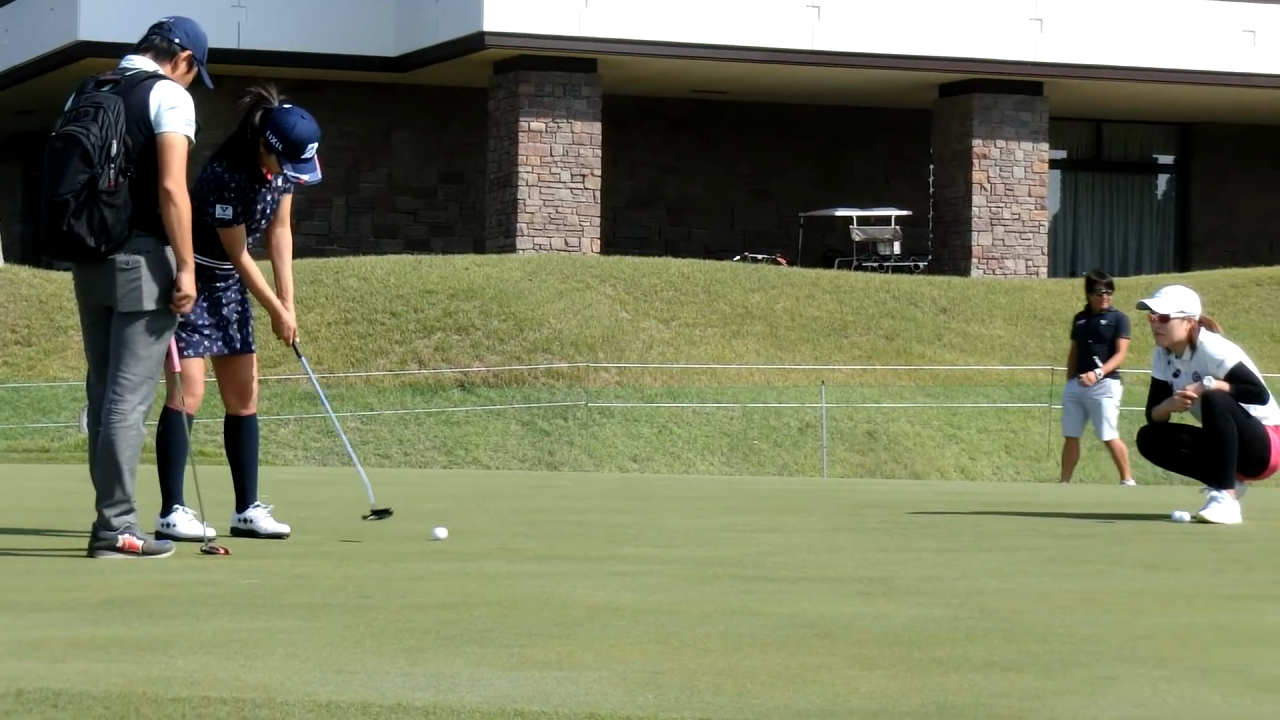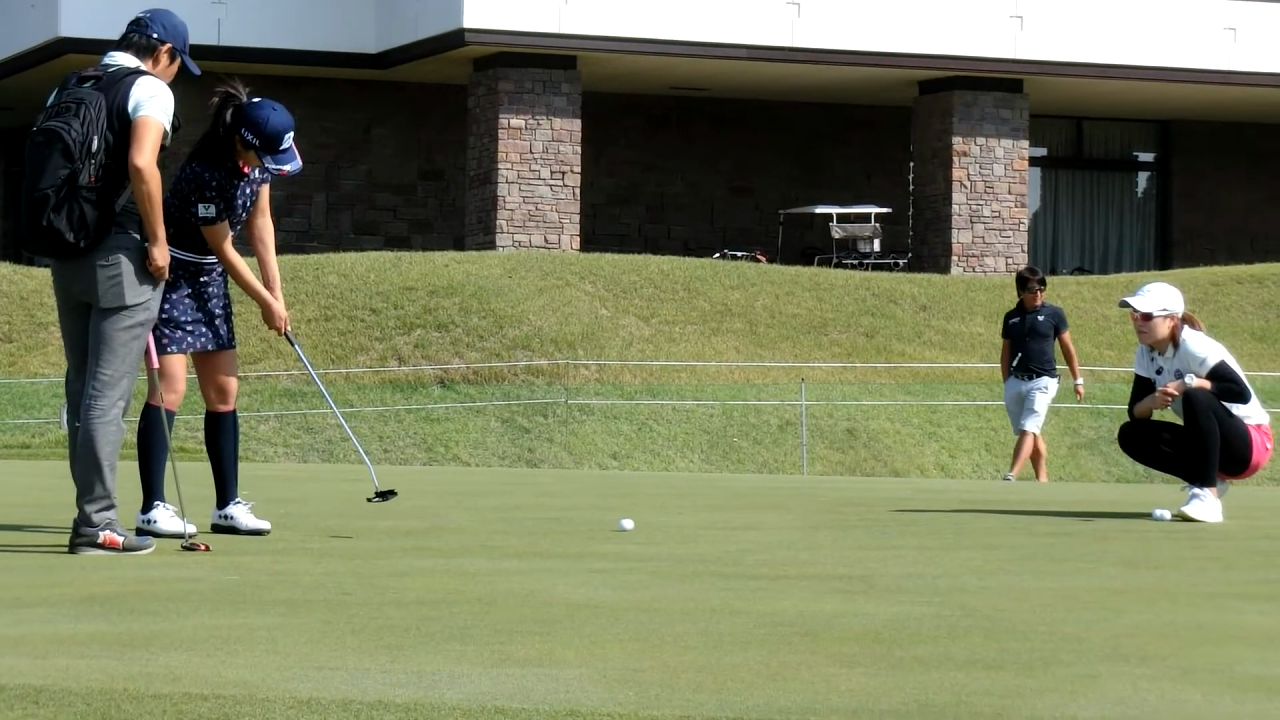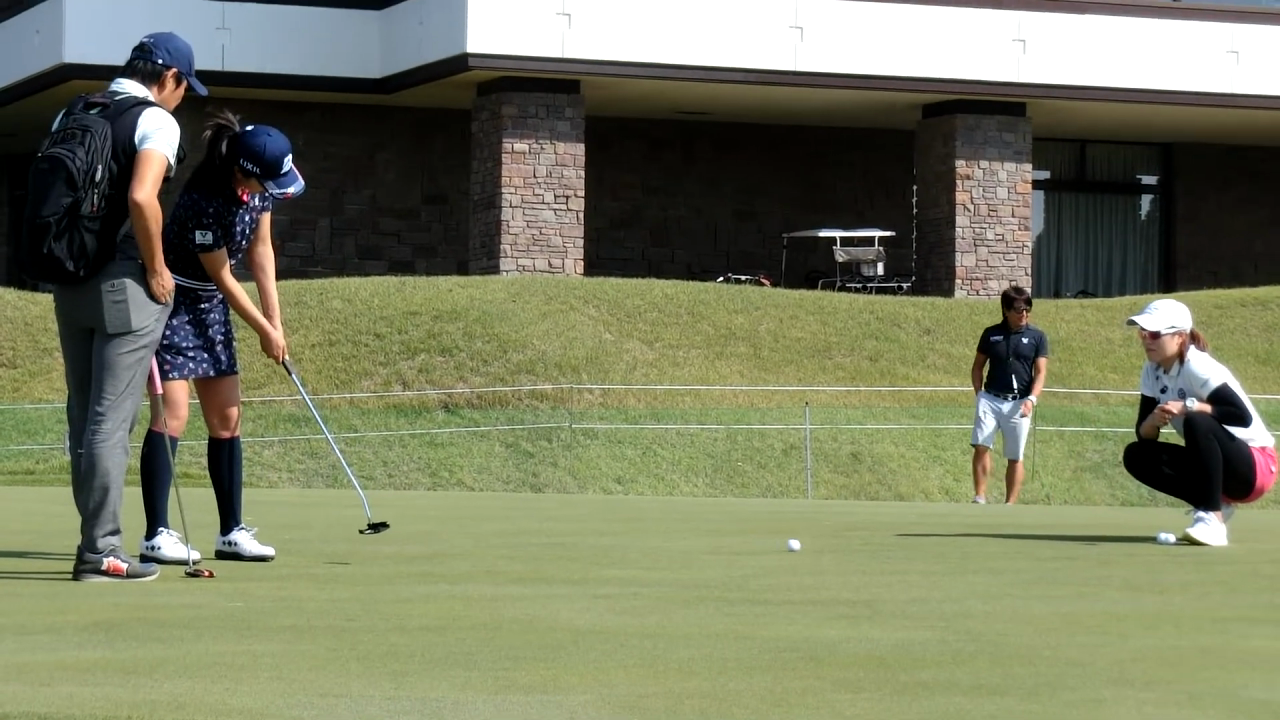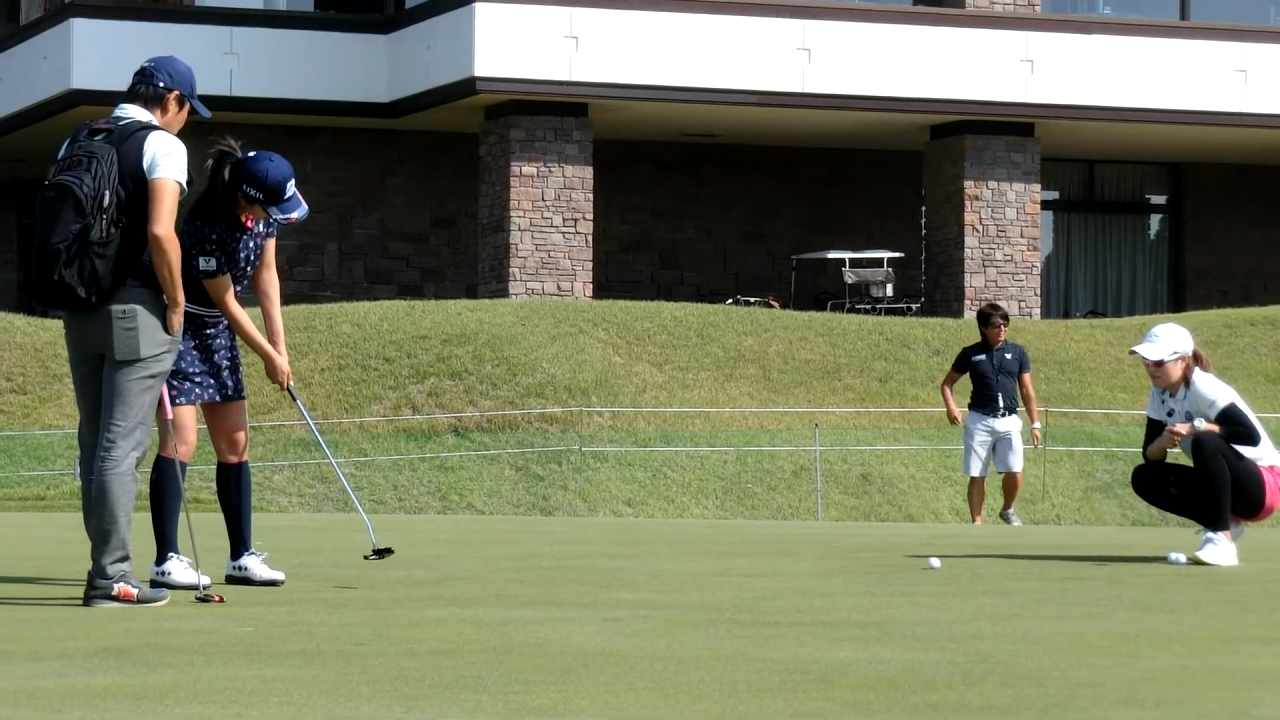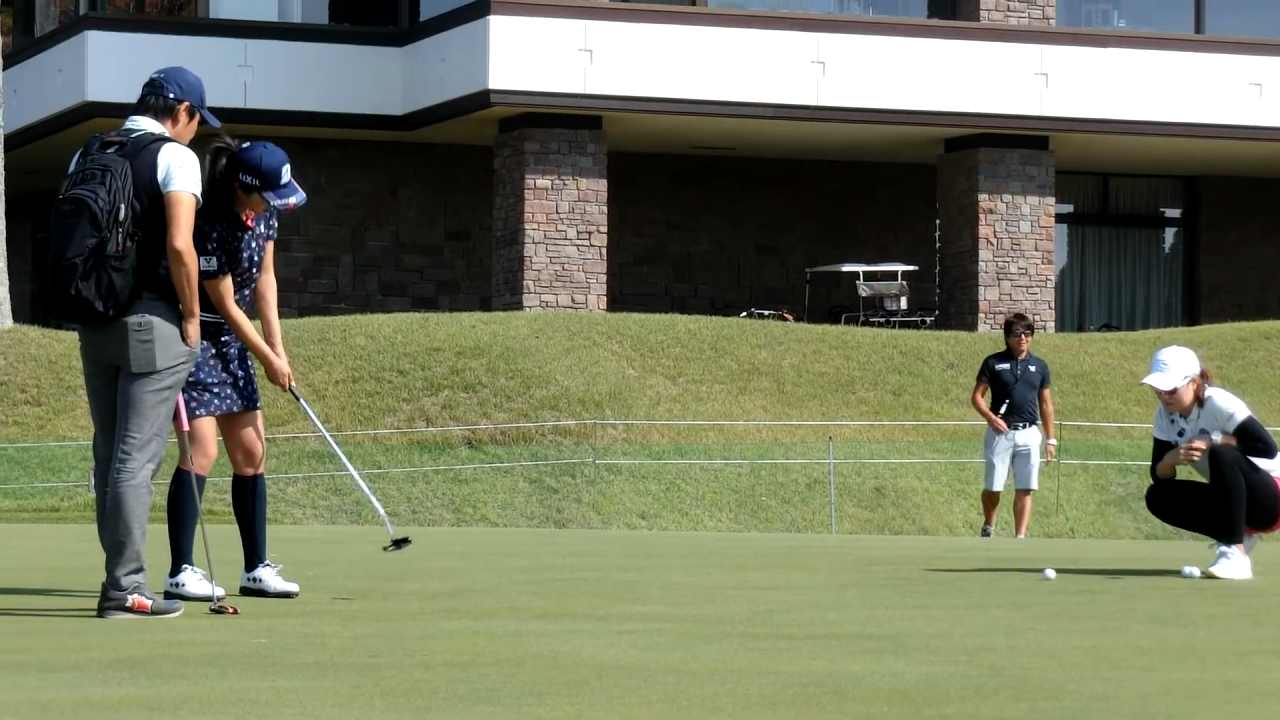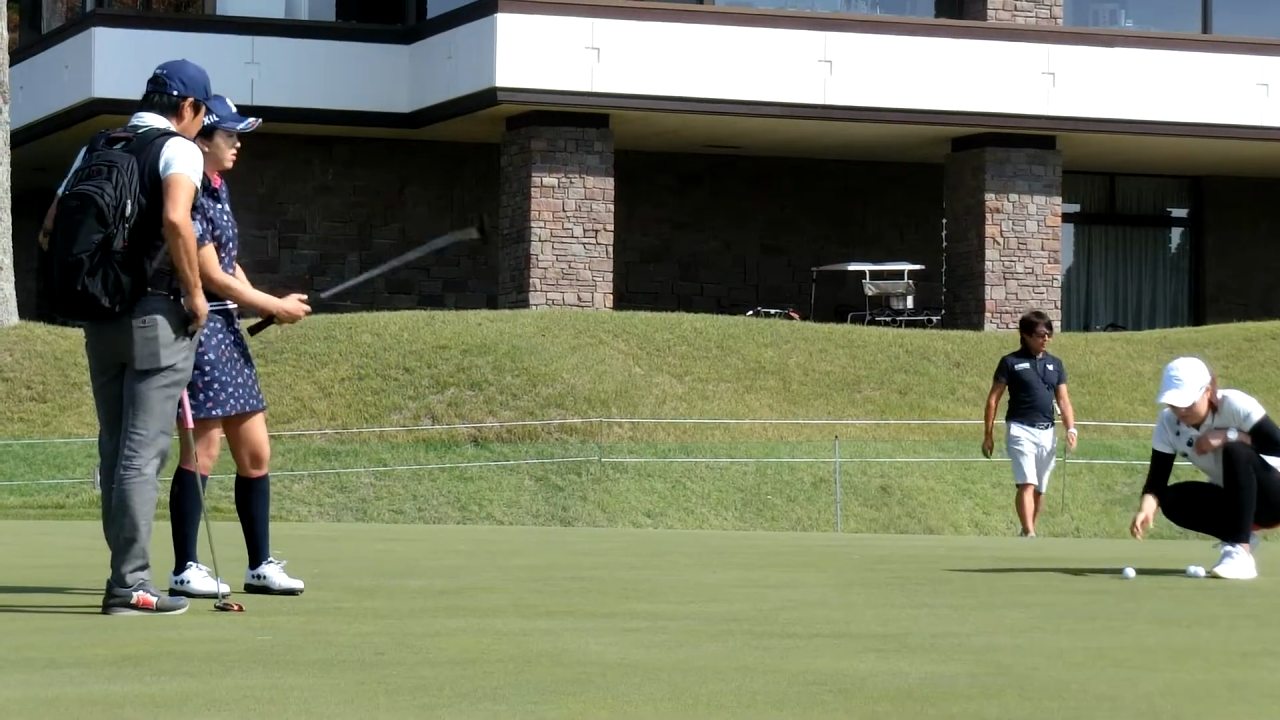
dt=0.5s
person 1, frame 1
right shoulder: (169, 94)
right elbow: (171, 185)
right wrist: (186, 268)
left hip: (88, 256)
right hip: (140, 257)
left knee: (103, 392)
right knee: (129, 397)
left ankle: (111, 517)
right ankle: (116, 527)
person 1, frame 2
right shoulder: (149, 88)
right elbow: (141, 164)
right wrist: (158, 241)
left hip: (68, 253)
right hip: (119, 254)
left knee: (82, 389)
right knee: (106, 394)
left ankle: (92, 512)
right ankle: (96, 524)
person 1, frame 3
left shoulder: (72, 114)
right shoulder: (156, 120)
right elbow: (140, 198)
right wrist: (157, 271)
left hip: (70, 281)
right hip: (122, 281)
left knee: (84, 415)
right knee: (110, 419)
left ankle: (96, 538)
right ankle: (100, 551)
person 1, frame 4
right shoulder: (162, 143)
right elbow: (160, 232)
right wrist: (176, 304)
left hip: (80, 308)
right hip: (134, 308)
left knee: (94, 442)
right knee: (120, 445)
left ankle: (106, 564)
right ankle: (110, 575)
person 1, frame 5
left shoulder: (88, 155)
right shoulder: (175, 156)
right elbow: (179, 246)
right wrist: (191, 317)
left hip: (95, 321)
right hip: (150, 321)
left knee: (110, 454)
right knee: (136, 457)
left ankle: (121, 577)
right ankle: (125, 588)
person 1, frame 6
left shoulder: (96, 151)
right shoulder: (179, 148)
left elbow: (50, 232)
right elbow: (175, 219)
right wrist: (194, 292)
left hip: (101, 315)
right hip: (155, 315)
left knee: (116, 448)
right knee: (142, 452)
left ankle: (124, 573)
right ankle: (130, 583)
person 2, frame 1
left shoulder: (282, 167)
right shoulder: (224, 175)
left elbow: (279, 231)
right elbow: (239, 254)
left wrist: (288, 300)
right wrist: (276, 311)
left hip: (230, 284)
right hip: (191, 280)
left knee: (244, 396)
right knee: (188, 393)
left ankle: (247, 509)
right ankle: (172, 512)
person 2, frame 2
left shoulder: (258, 158)
right shoulder: (204, 172)
left elbow: (261, 221)
right elbow: (225, 250)
left wrist: (277, 289)
right wrist: (266, 303)
left hip: (210, 278)
right hip: (173, 276)
left knee: (224, 392)
right knee: (170, 389)
left ankle: (228, 506)
right ankle: (152, 508)
person 2, frame 3
left shoulder: (260, 187)
right shoulder: (204, 199)
left elbow: (261, 249)
right elbow: (223, 276)
left wrist: (276, 319)
right wrist: (265, 332)
left hip: (212, 305)
right hip: (174, 302)
left knee: (227, 418)
right knee: (173, 415)
left ankle: (232, 532)
right ankle: (156, 534)
person 2, frame 4
left shoulder: (264, 211)
right shoulder: (207, 225)
left elbow: (266, 273)
right elbow: (227, 302)
left wrist: (280, 345)
right wrist: (269, 357)
left hip: (218, 331)
right hip: (179, 328)
left knee: (235, 442)
right knee: (181, 440)
left ankle: (242, 556)
right ankle: (166, 559)
person 2, frame 5
left shoulder: (264, 213)
right shoulder: (211, 226)
right elbow: (226, 306)
left wrist: (279, 347)
right wrist: (269, 361)
left hip: (232, 341)
right hip: (195, 337)
left knee: (251, 453)
right knee: (201, 451)
left ankle: (256, 568)
right ankle: (181, 571)
person 2, frame 6
left shoulder: (219, 189)
right elbow: (211, 276)
left wrist: (266, 304)
right wrist: (276, 305)
left hip: (227, 330)
right hip: (198, 330)
left knee: (256, 454)
right knee: (203, 450)
left ankle: (260, 566)
right ankle: (184, 570)
person 3, frame 1
left shoulder: (1213, 349)
right shoulder: (1162, 356)
left elbow: (1260, 394)
right elbow: (1153, 416)
left wrist: (1207, 384)
right wrist: (1169, 404)
right hip: (1227, 446)
left knee: (1215, 400)
right knee: (1149, 438)
left ankle: (1226, 498)
right ankle: (1229, 483)
person 3, frame 2
left shoulder: (1195, 346)
right shoulder: (1145, 353)
left elbow: (1242, 393)
right elbow: (1135, 412)
left wrist: (1188, 382)
right wrist: (1151, 401)
right hip: (1209, 442)
left knee: (1196, 397)
right knee: (1130, 435)
left ankle: (1208, 497)
right ankle: (1209, 482)
person 3, frame 3
left shoulder: (1198, 367)
right shoulder: (1152, 371)
left elbow: (1242, 417)
right elbow: (1144, 435)
left wrist: (1188, 405)
right wrist: (1153, 419)
right hip: (1215, 466)
left knee: (1197, 422)
right knee: (1136, 455)
left ankle: (1213, 520)
right ankle: (1216, 504)
person 3, frame 4
left shoulder: (1204, 388)
right shoulder: (1159, 394)
left elbow: (1251, 435)
right elbow: (1150, 457)
left wrist: (1196, 426)
right wrist: (1161, 442)
right hip: (1222, 485)
left knee: (1205, 442)
right knee: (1144, 478)
left ankle: (1222, 541)
right ankle: (1226, 524)
person 3, frame 5
left shoulder: (1218, 403)
right shoulder: (1164, 413)
right elbow: (1161, 476)
left wrist: (1213, 439)
right wrist: (1171, 459)
right hip: (1232, 501)
left knee: (1222, 453)
right knee: (1158, 496)
left ankle: (1236, 554)
right ankle: (1238, 538)
person 3, frame 6
left shoulder: (1234, 403)
right shoulder: (1168, 423)
right elbow: (1157, 480)
left wrist: (1229, 435)
right wrist: (1146, 508)
right hip: (1233, 500)
left knee: (1236, 450)
right knee: (1173, 500)
left ankle: (1240, 553)
right ankle: (1240, 537)
person 4, frame 1
left shoulder: (1118, 319)
right shoulder: (1079, 319)
left elbow: (1120, 354)
left wrist: (1097, 373)
right wrist: (1069, 382)
left hip: (1104, 385)
right hip: (1076, 385)
left knee: (1108, 436)
right knee: (1071, 437)
left ankle: (1128, 481)
right ankle: (1064, 484)
person 4, frame 2
left shoulder: (1054, 314)
right shoulder: (1010, 317)
left elbow: (1068, 348)
left wrist: (1078, 380)
right wrist: (1006, 382)
left hip: (1042, 381)
right hip: (1016, 382)
left knee: (1027, 431)
right knee: (1032, 433)
left ankle: (1010, 478)
right ankle: (1042, 481)
person 4, frame 3
left shoulder: (1037, 337)
right shoulder: (990, 334)
left elbow: (1040, 373)
right elbow: (977, 367)
left wrist: (1031, 400)
right wrist: (979, 394)
left hip: (1018, 404)
right hip: (990, 400)
left knee: (1015, 458)
right knee: (981, 449)
left ankle: (1009, 506)
right ankle: (979, 498)
person 4, frame 4
left shoulder: (1018, 352)
right shoulder: (970, 353)
left elbow: (1027, 389)
right elbow: (947, 382)
left wrist: (1035, 423)
right wrist: (950, 406)
left hip: (1008, 421)
right hip: (978, 421)
left knee: (1014, 473)
right knee: (976, 476)
left ankle: (1007, 510)
right ankle: (977, 525)
person 4, frame 5
left shoulder: (1040, 366)
right shoulder: (993, 362)
left elbow: (1046, 403)
right elbow: (977, 396)
left wrist: (1050, 439)
right wrist: (991, 418)
left hip: (1029, 433)
right hip: (1000, 433)
left knee: (1025, 489)
right knee: (993, 487)
left ankle: (1020, 537)
right ankle: (988, 527)
person 4, frame 6
left shoulder: (1056, 364)
right shoulder: (1011, 362)
left elbow: (1063, 400)
right elbow: (993, 399)
left wrist: (1071, 429)
right wrist: (988, 434)
left hip: (1047, 433)
right hip: (1021, 430)
left knee: (1039, 490)
right knee: (1027, 484)
left ankle: (1027, 532)
right ankle: (1029, 536)
